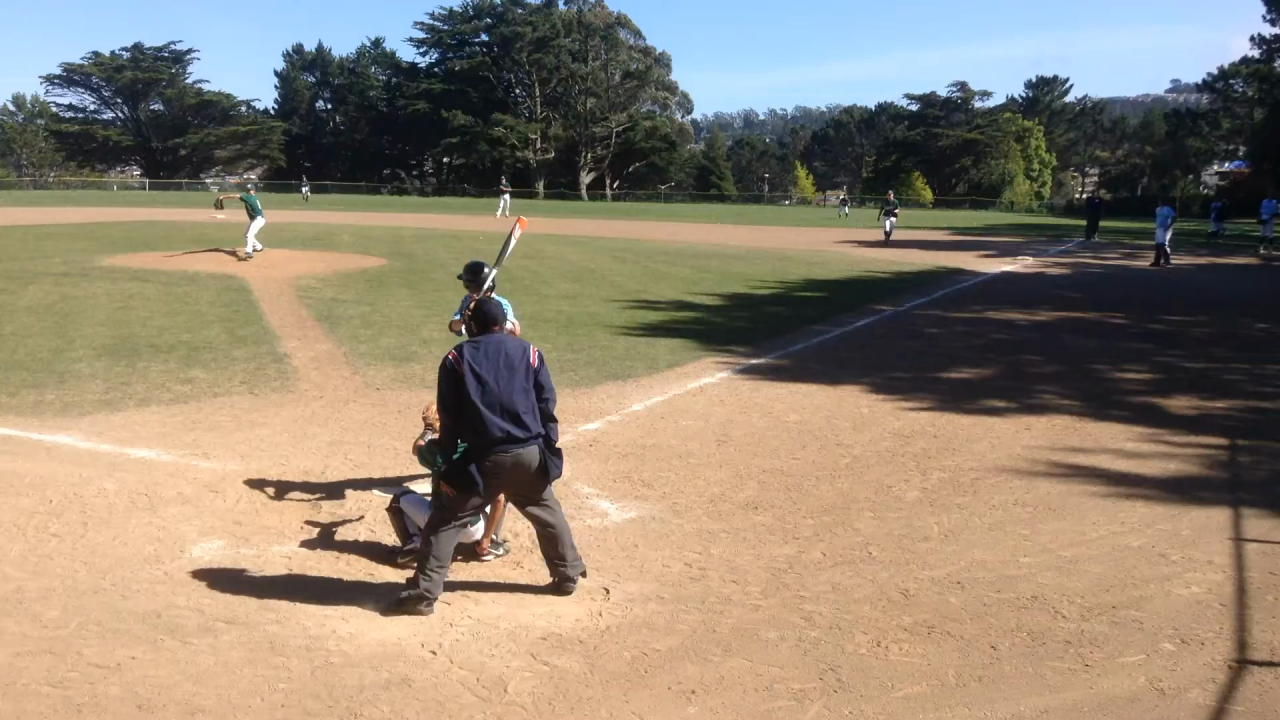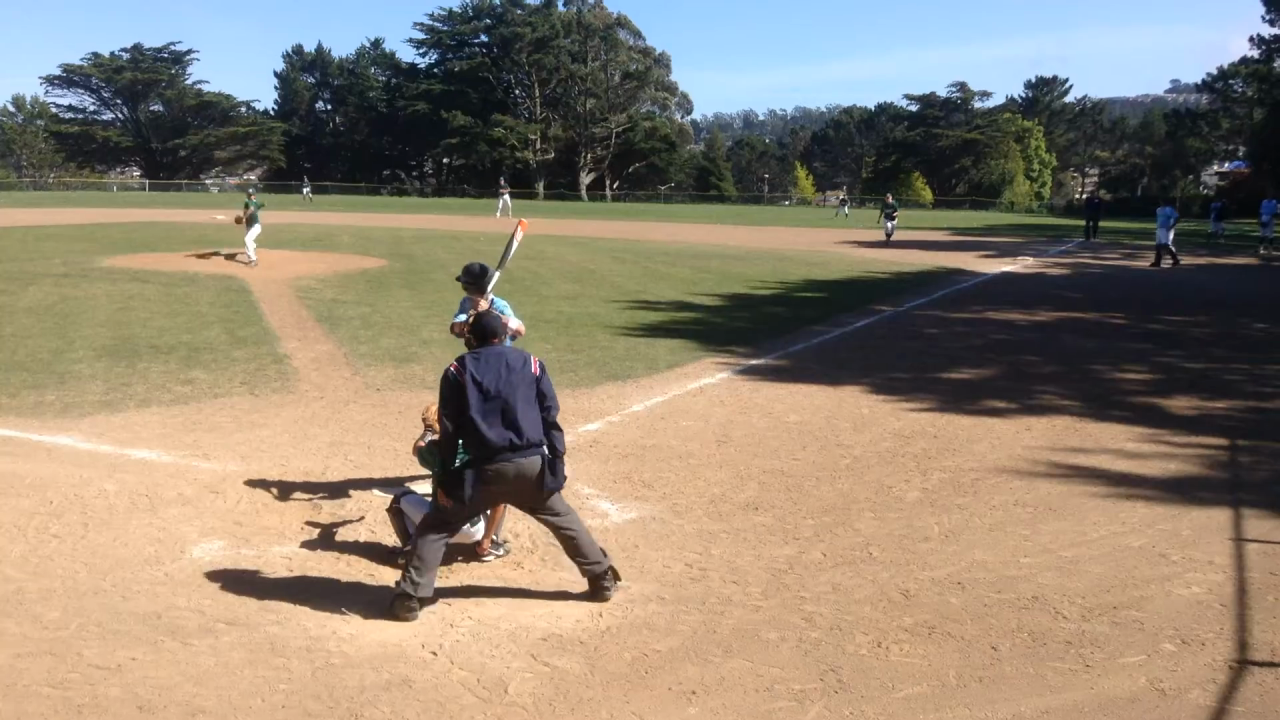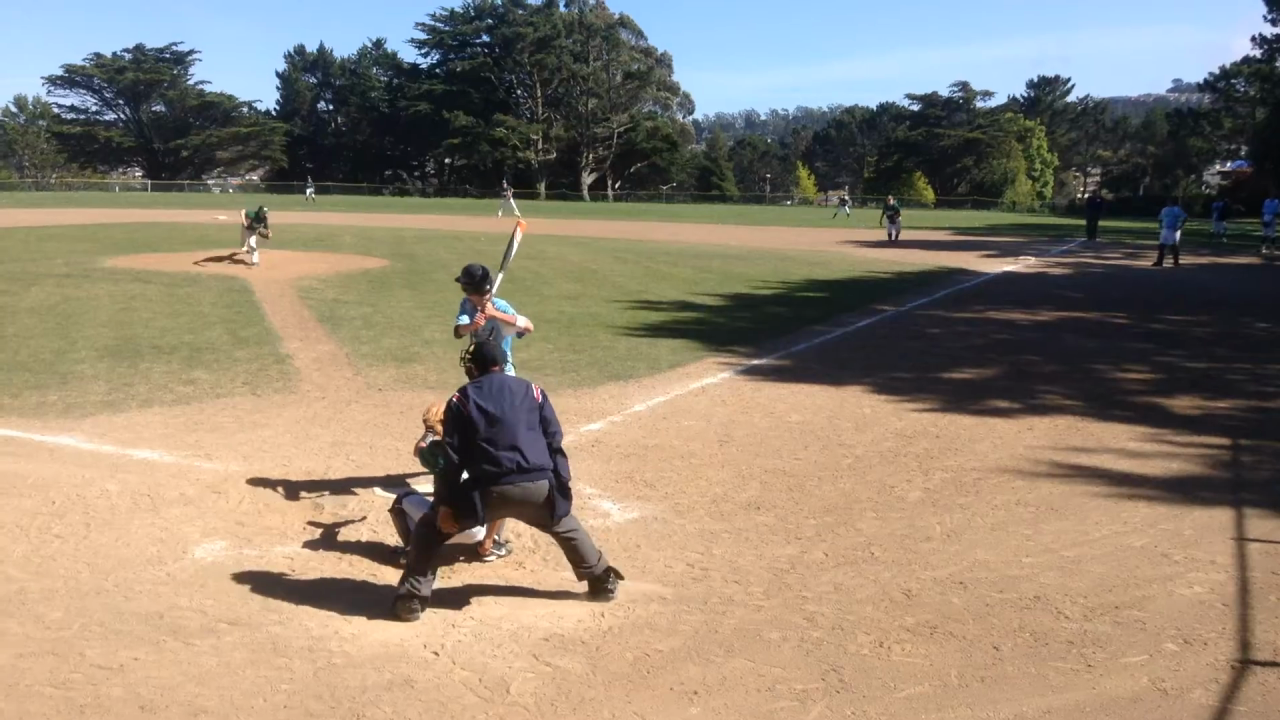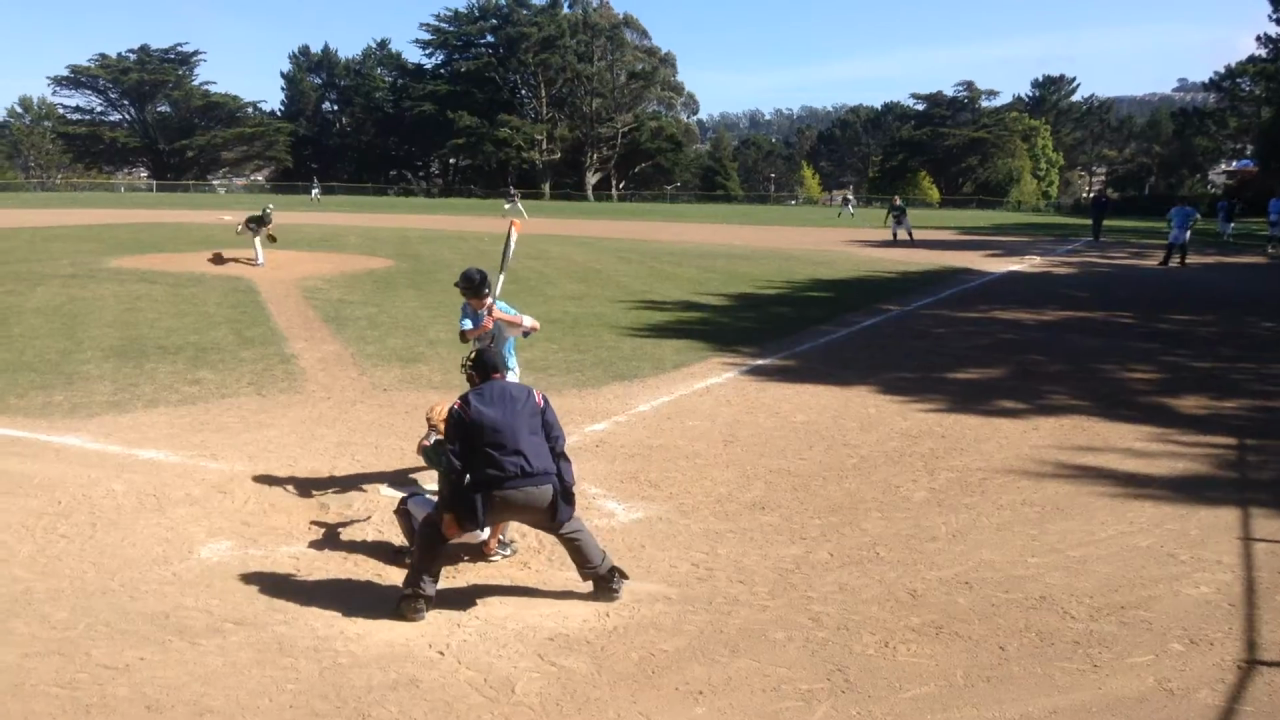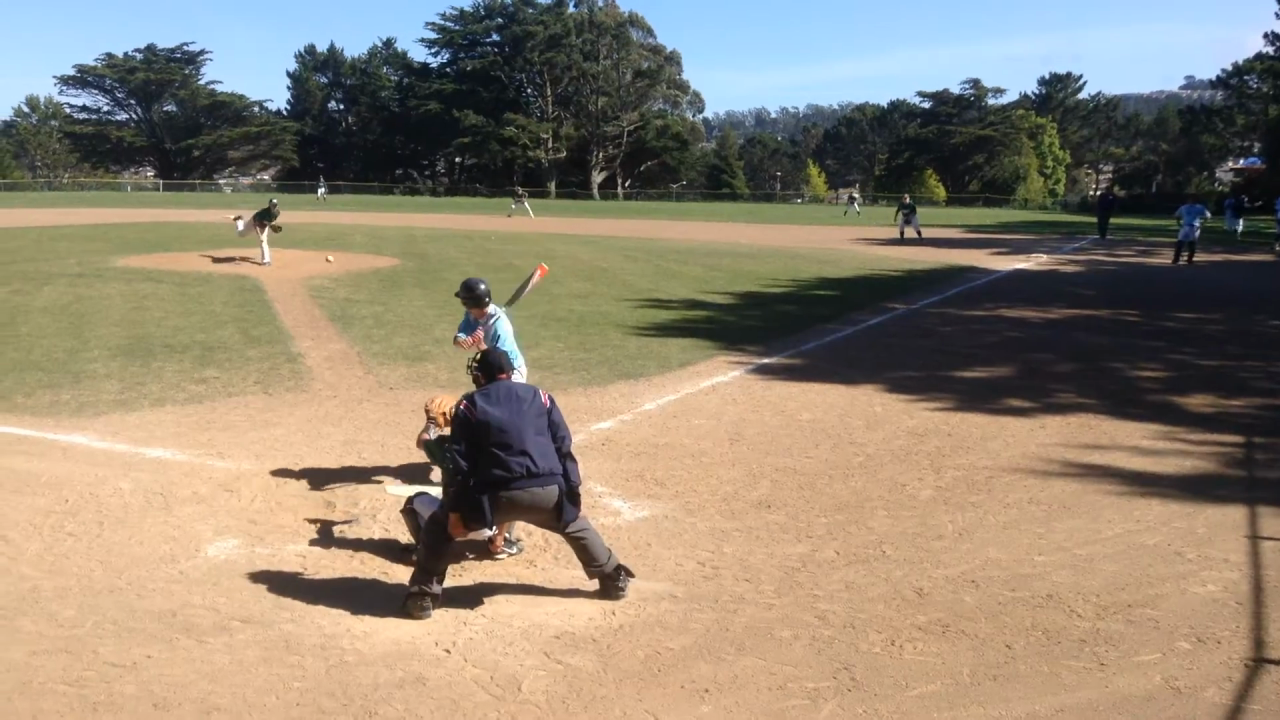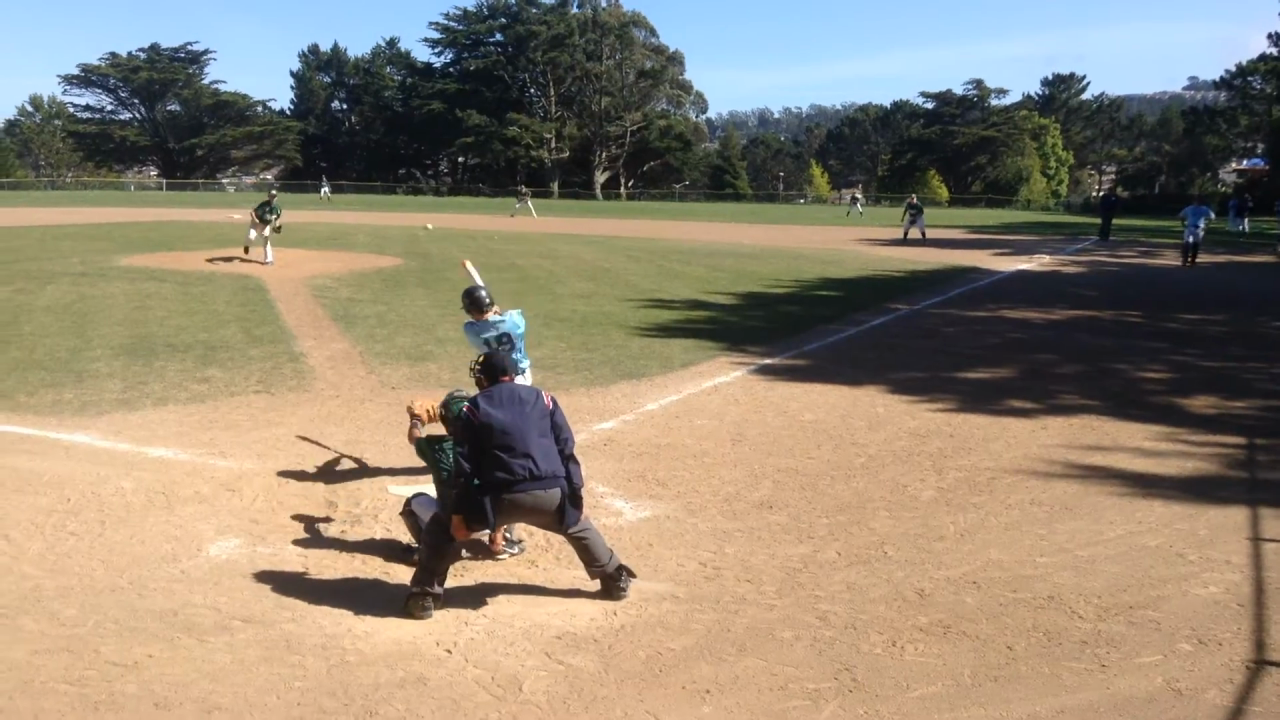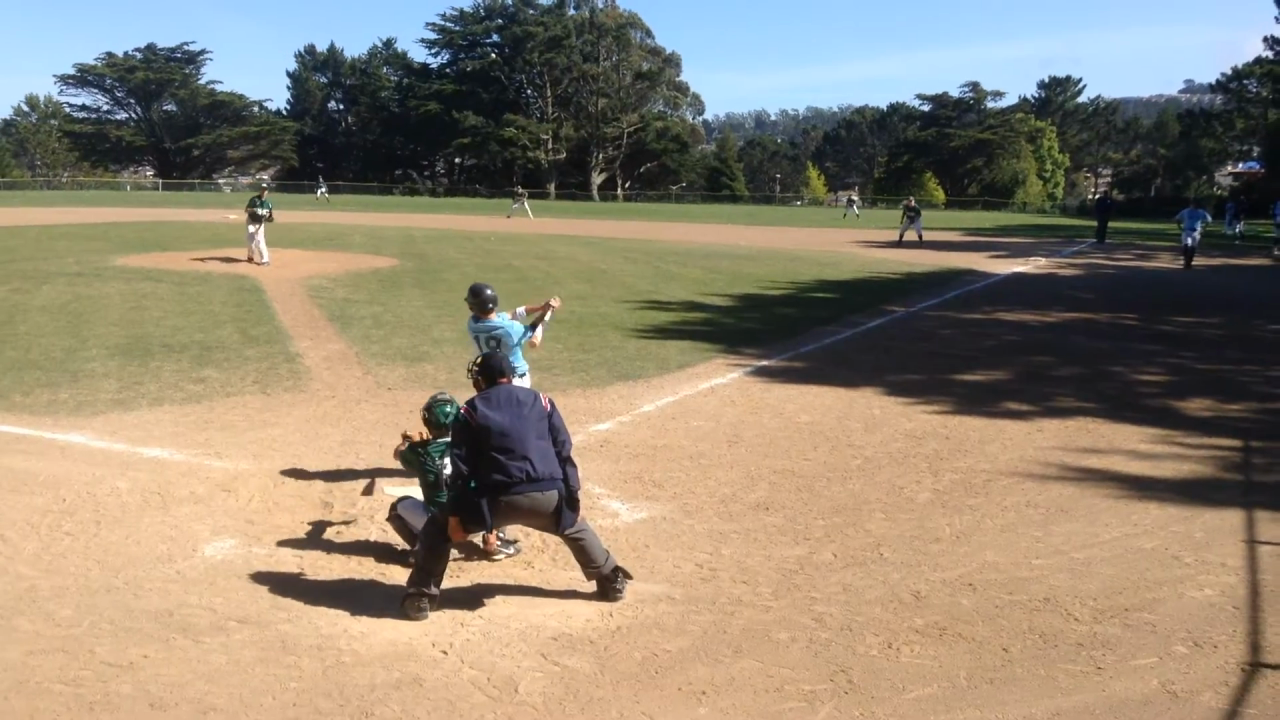
dt=0.2s
person 1, frame 1
left shoulder: (455, 358)
right shoulder: (530, 353)
left elbow: (448, 419)
right elbow: (546, 407)
left wrist: (445, 466)
right wrist: (550, 451)
left hip: (484, 458)
right hip: (529, 454)
left knee: (445, 521)
right knee: (548, 515)
left ankle: (423, 593)
right ankle: (568, 575)
person 1, frame 2
left shoulder: (457, 371)
right shoulder: (531, 364)
left elbow: (449, 431)
right elbow: (550, 417)
left wrist: (443, 480)
right wrist: (556, 462)
left hip: (484, 469)
right hip: (530, 464)
left knee: (436, 525)
right knee: (563, 519)
left ankle: (410, 597)
right ankle: (602, 578)
person 1, frame 3
left shoulder: (461, 400)
right shoulder: (532, 392)
left elbow: (452, 458)
right elbow: (554, 443)
left wrist: (445, 504)
right wrist: (562, 489)
left hip: (490, 491)
right hip: (538, 487)
left knee: (430, 528)
right knee: (566, 524)
left ankle: (412, 598)
right ankle: (603, 581)
person 1, frame 4
left shoulder: (463, 406)
right shoulder: (534, 397)
left elbow: (455, 465)
right elbow: (557, 448)
left wrist: (449, 510)
right wrist: (566, 493)
left hip: (493, 495)
right hip: (542, 492)
left knee: (433, 528)
right knee: (569, 524)
left ankle: (417, 598)
right ankle: (607, 581)
person 1, frame 5
left shoulder: (469, 406)
right shoulder: (540, 397)
left elbow: (462, 464)
right elbow: (564, 448)
left wrist: (455, 511)
right wrist: (573, 494)
left hip: (500, 496)
right hip: (548, 493)
left knee: (438, 526)
right knee: (575, 522)
left ankle: (424, 596)
right ankle: (613, 579)
person 1, frame 6
left shoulder: (473, 409)
right shoulder: (543, 399)
left elbow: (464, 467)
right elbow: (567, 450)
left wrist: (458, 513)
right wrist: (576, 496)
left hip: (503, 498)
right hip: (551, 495)
left knee: (441, 527)
right knee: (578, 522)
left ankle: (424, 596)
right ankle: (615, 579)
person 1, frame 7
left shoulder: (470, 411)
right shoulder: (541, 401)
left elbow: (462, 469)
right elbow: (564, 453)
left wrist: (455, 515)
right wrist: (572, 497)
left hip: (500, 499)
right hip: (548, 496)
left knee: (438, 528)
right knee: (574, 524)
left ankle: (420, 597)
right ankle: (611, 580)
person 2, frame 1
left shoulder: (436, 449)
left elbow: (417, 449)
right elbow: (499, 499)
left wrist: (429, 428)
right wrist: (486, 539)
right hip: (473, 530)
left knee: (400, 498)
left ankle: (414, 546)
right ankle: (489, 544)
person 2, frame 2
left shoulder: (436, 450)
left elbow: (417, 450)
left wrist: (428, 430)
right wrist: (486, 540)
right hip: (473, 531)
left knee: (401, 499)
right ankle: (490, 544)
person 2, frame 3
left shoulder: (438, 450)
left elbow: (418, 451)
left wrist: (430, 431)
right wrist: (489, 540)
right hip: (475, 532)
left knee: (403, 499)
right ankle: (492, 545)
person 2, frame 4
left shoulder: (442, 449)
left elbow: (421, 449)
left wrist: (433, 429)
right wrist: (493, 541)
right hip: (480, 531)
left knee: (408, 501)
right ankle: (498, 545)
person 2, frame 5
left shoulder: (445, 446)
left elbow: (421, 442)
left wrist: (432, 421)
right wrist: (500, 536)
right hip: (485, 526)
left knee: (415, 501)
right ankle: (505, 542)
person 2, frame 6
left shoulder: (434, 446)
left elbow: (413, 438)
left wrist: (416, 420)
right wrist: (499, 533)
left knee: (413, 502)
right ankle: (504, 542)
person 2, frame 7
left shoulder: (418, 451)
left elbow: (397, 454)
left wrist: (406, 442)
right wrist: (491, 532)
left knee: (398, 507)
right ankle: (497, 543)
